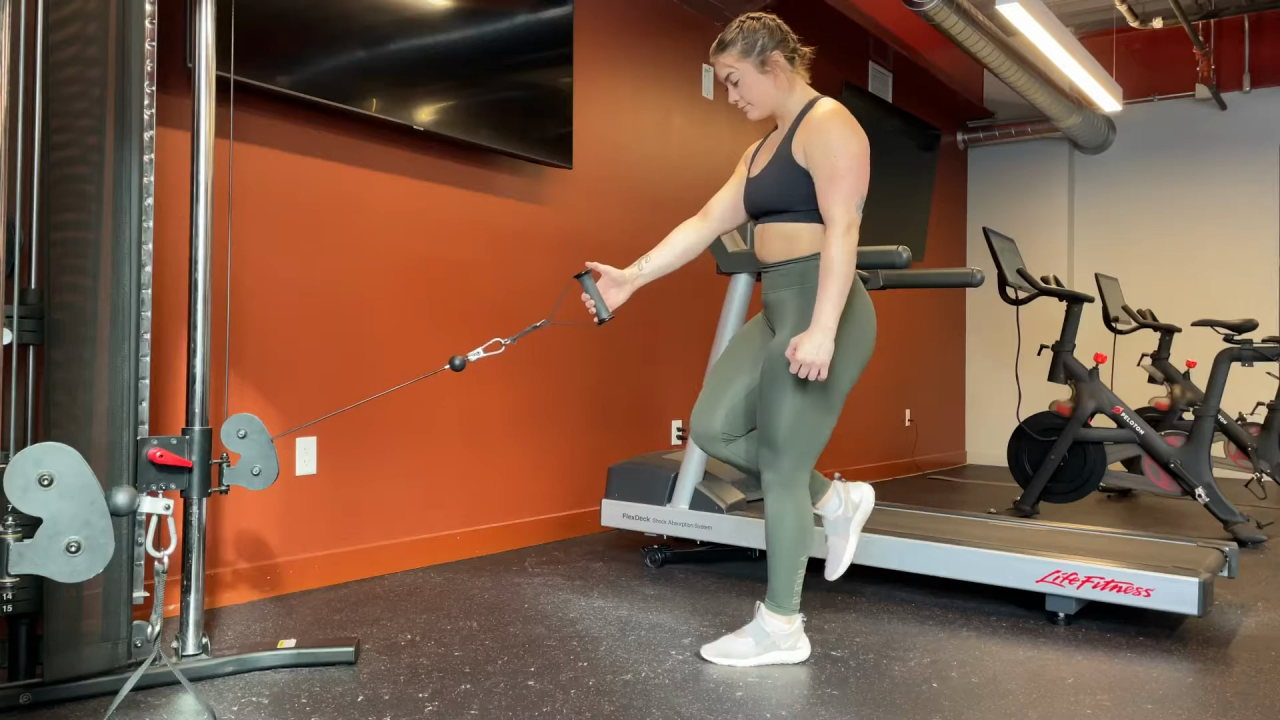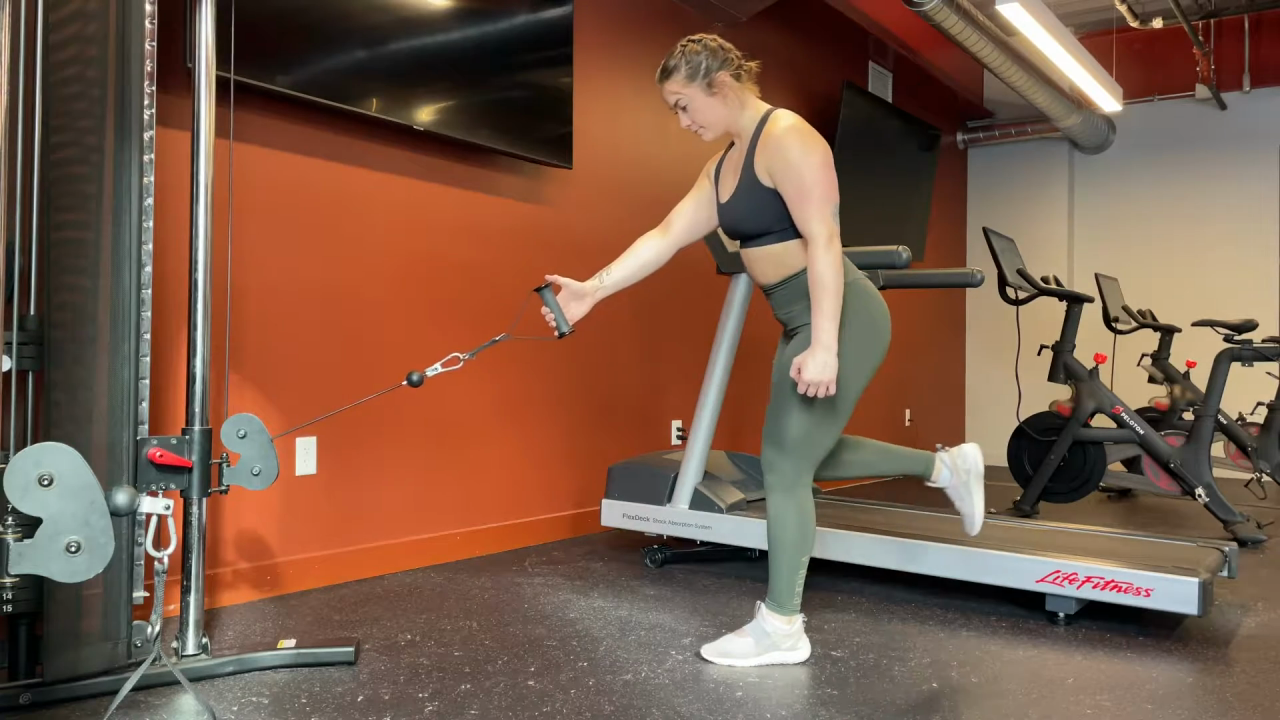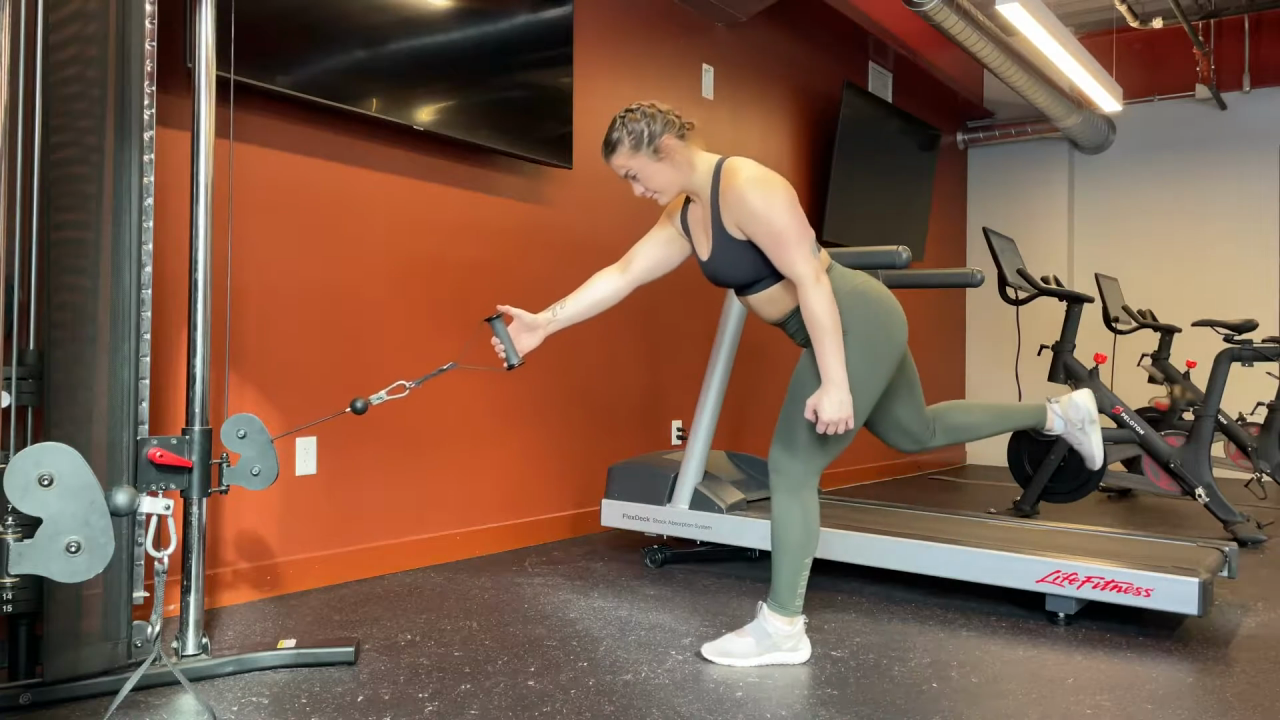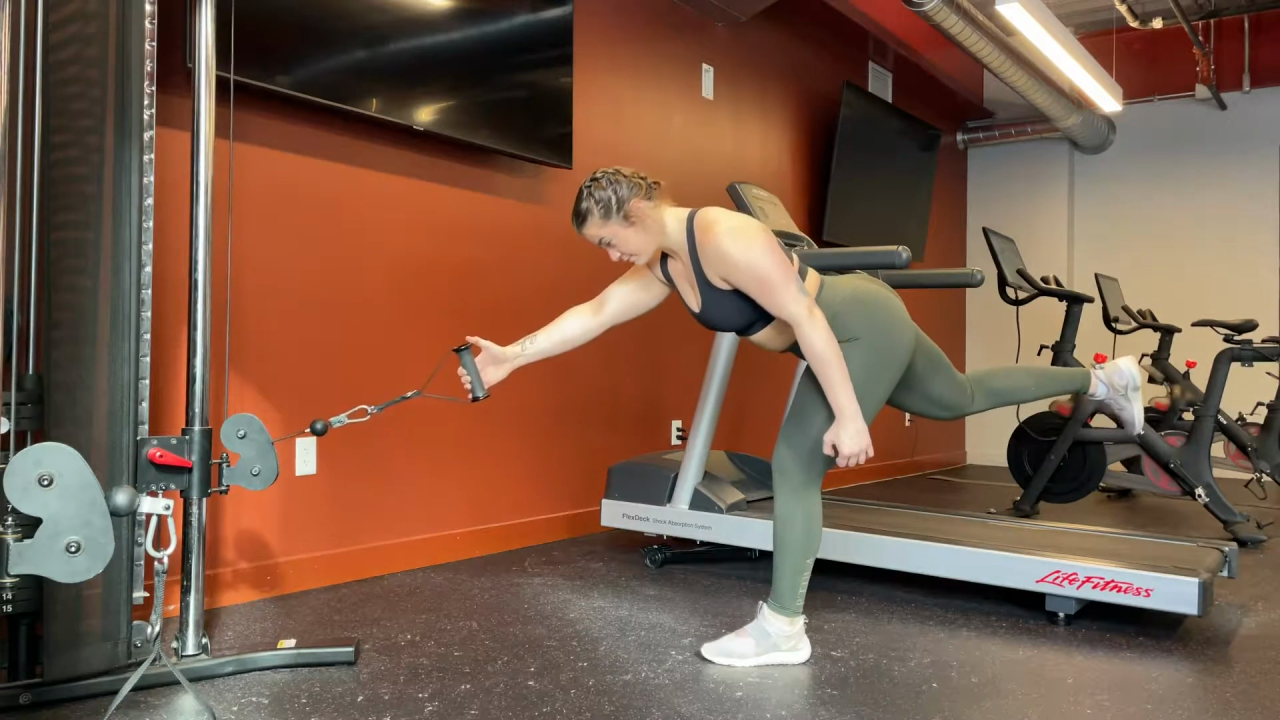
dt=0.5s
person 1, frame 1
left shoulder: (828, 123)
right shoulder: (765, 146)
left elbow: (842, 231)
right elbow: (706, 223)
left wrist: (822, 328)
right wrist: (630, 277)
left hip: (821, 314)
right hip: (778, 313)
left knee: (781, 466)
right knee: (712, 428)
left ankle: (781, 629)
right ankle: (834, 498)
person 1, frame 2
left shoulder: (787, 137)
right shoulder: (723, 164)
left elbow: (825, 244)
right elbow: (666, 236)
left wrist: (824, 346)
right wrist: (593, 290)
left hip: (838, 320)
right hip: (801, 323)
left knee: (785, 467)
right knee: (805, 460)
left ankle: (781, 629)
right ankle: (943, 466)
person 1, frame 3
left shoulder: (745, 188)
right shoulder: (684, 216)
left elbow: (810, 281)
right elbow: (622, 273)
left wrist: (833, 384)
right wrist: (544, 322)
left hip: (857, 324)
right hip: (855, 326)
left knee: (790, 467)
right knee: (915, 434)
left ankle: (783, 628)
right ankle: (1058, 415)
person 1, frame 4
left shoulder: (722, 238)
right shoulder: (663, 264)
left elbow: (805, 318)
right elbow: (594, 313)
left wrist: (847, 416)
right wrist: (511, 357)
left hip: (866, 329)
right hip: (863, 325)
left knee: (795, 468)
right knee: (959, 398)
left ankle: (782, 627)
right ankle: (1100, 381)
